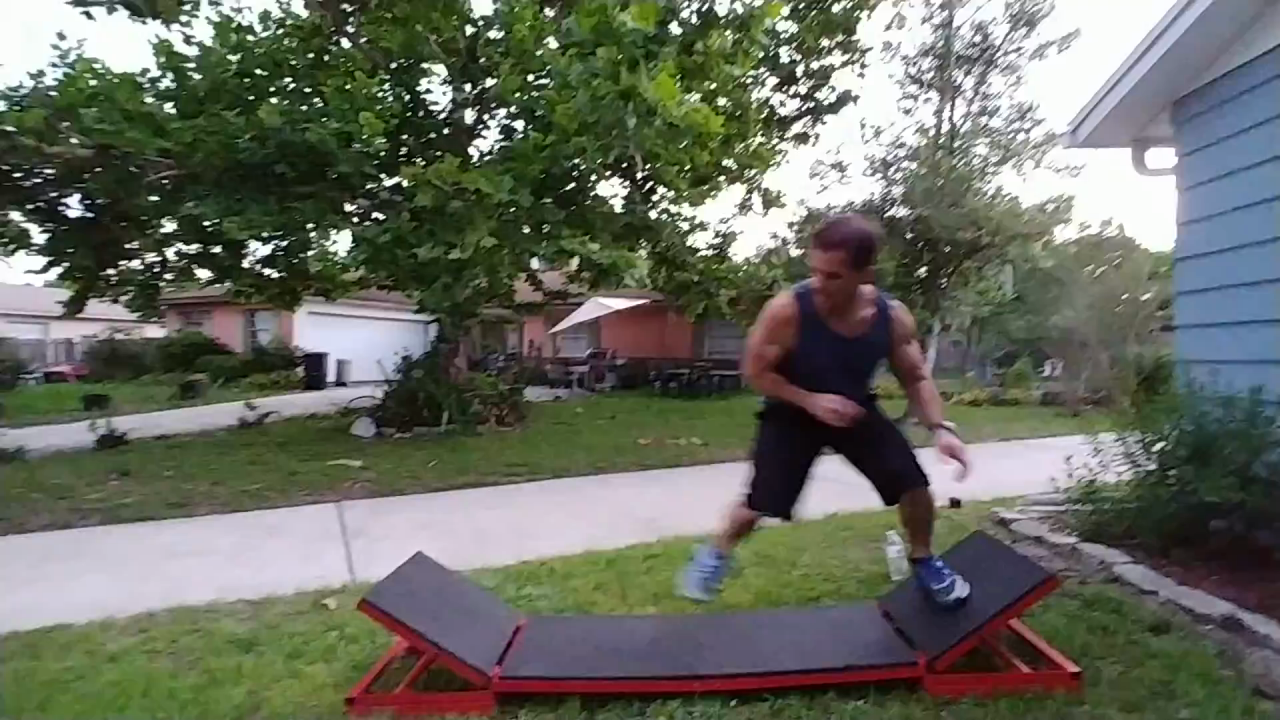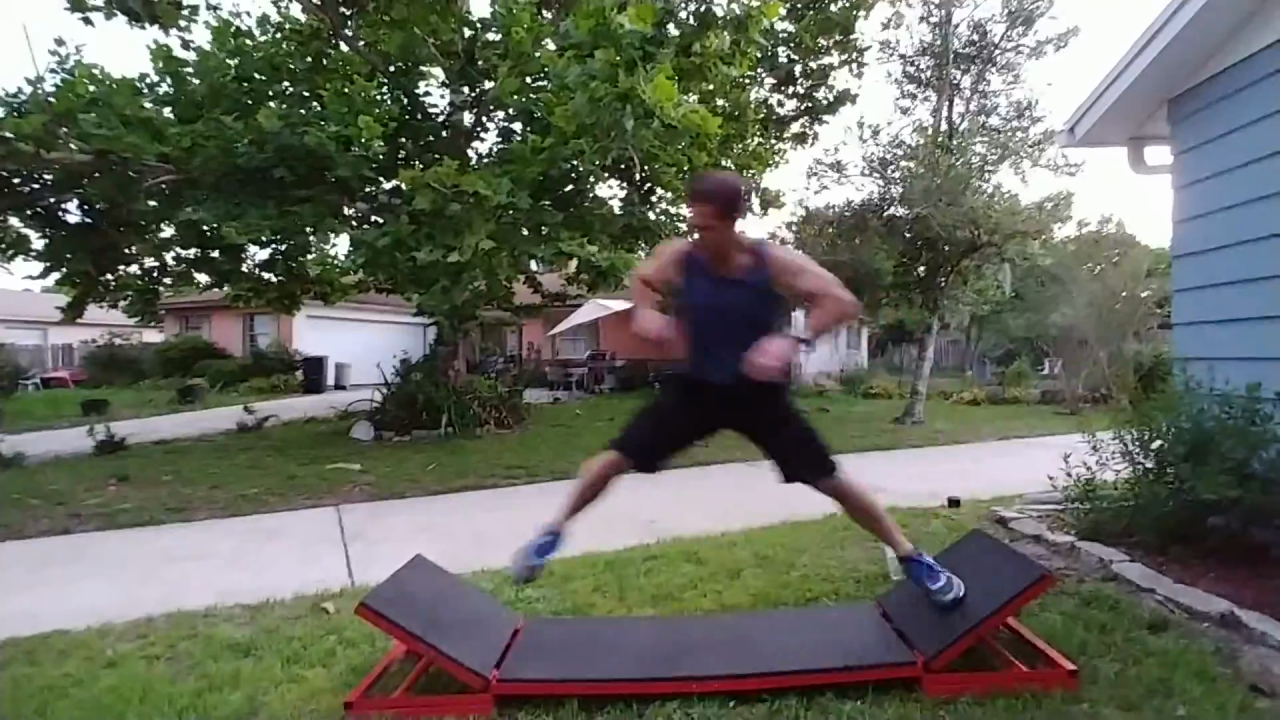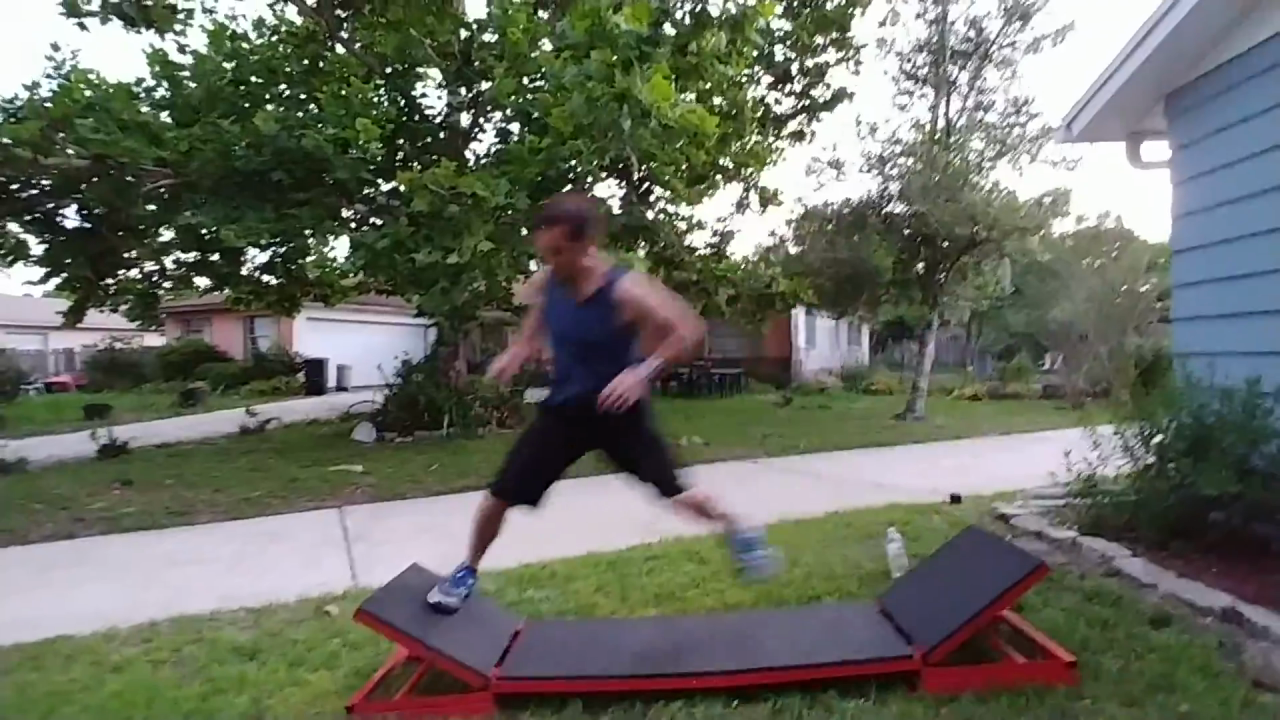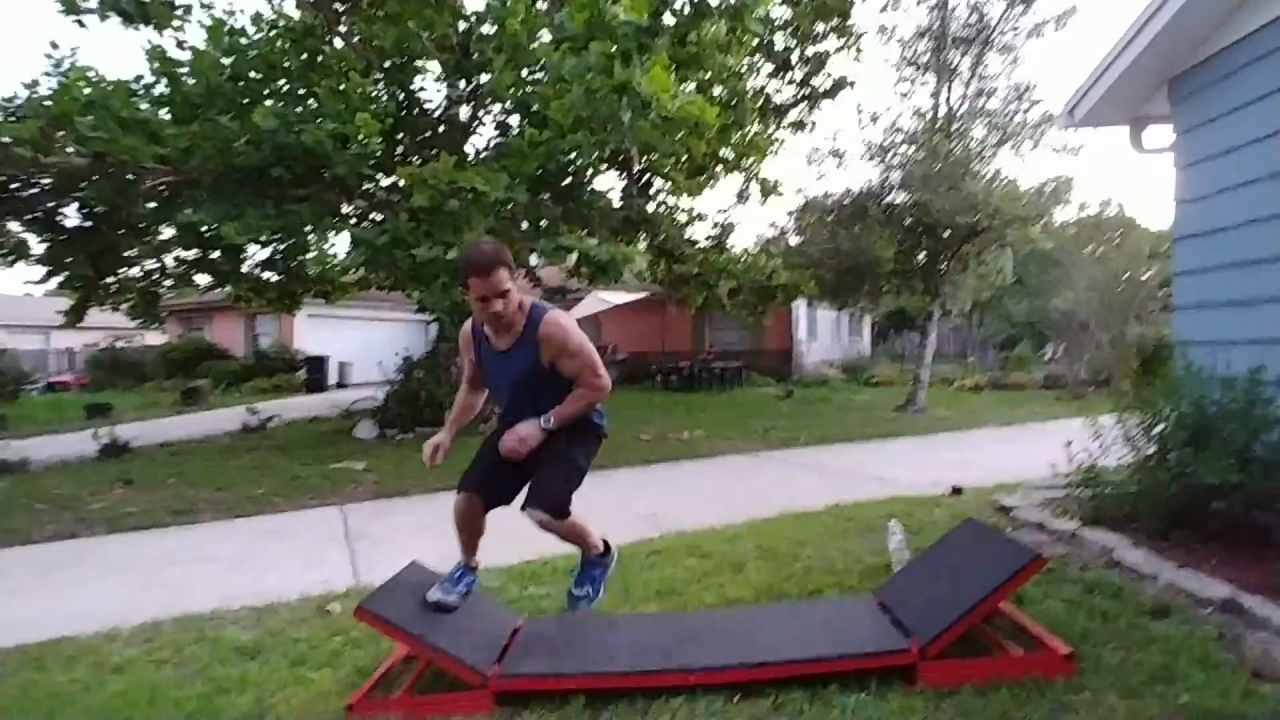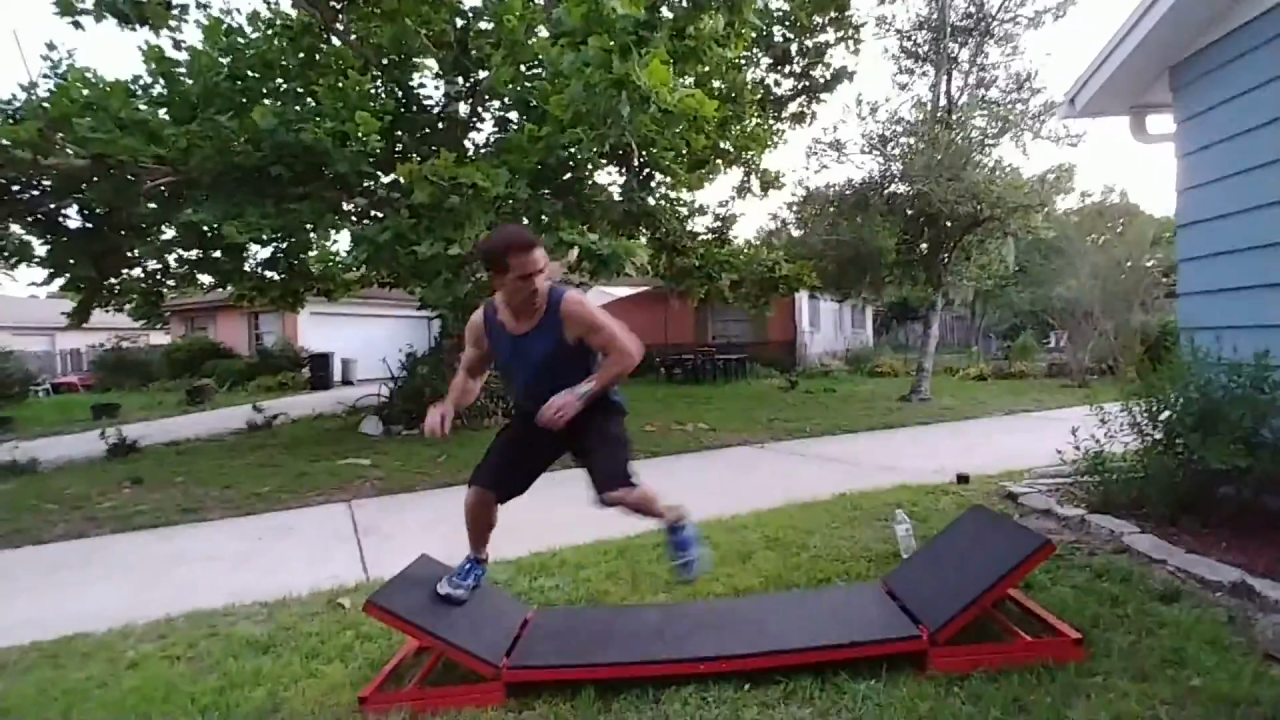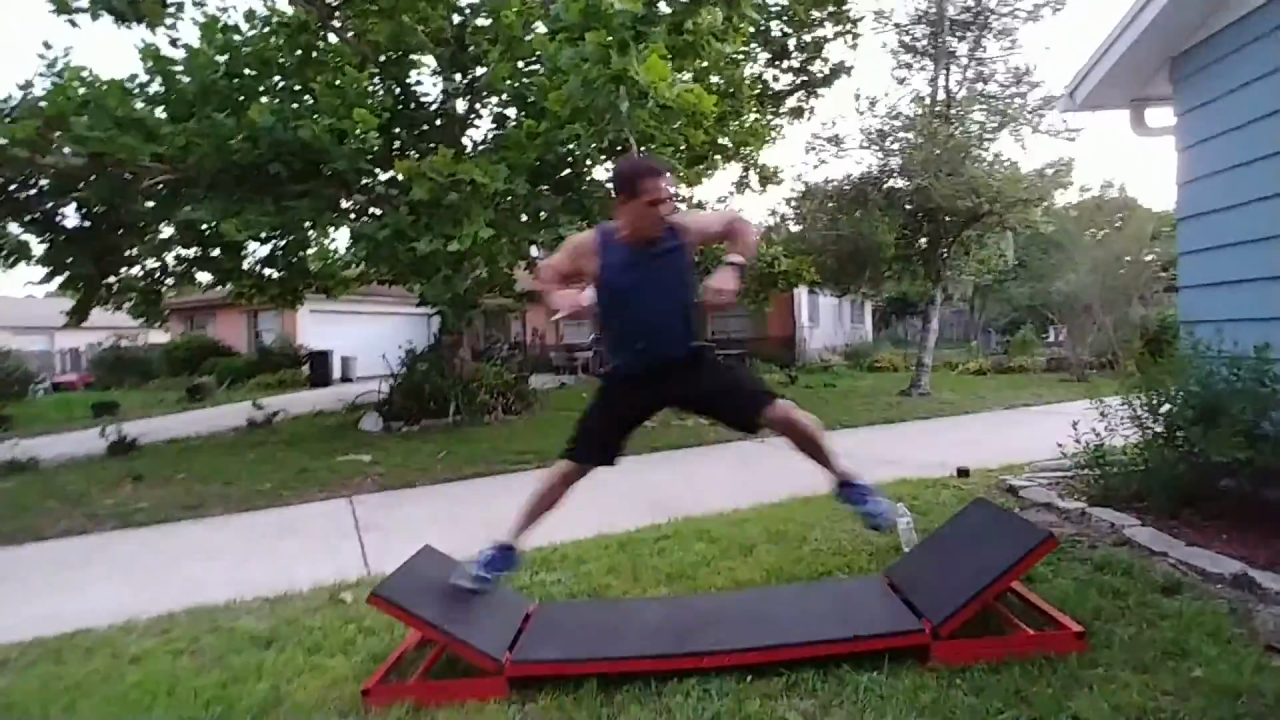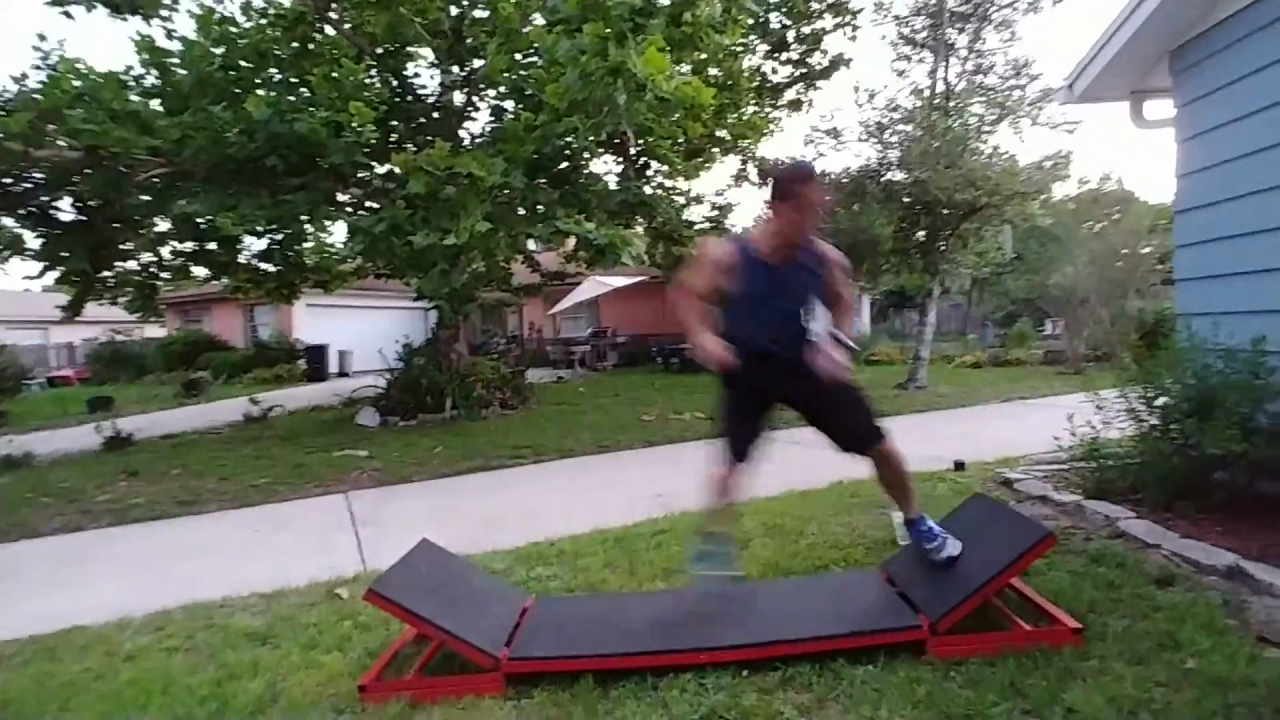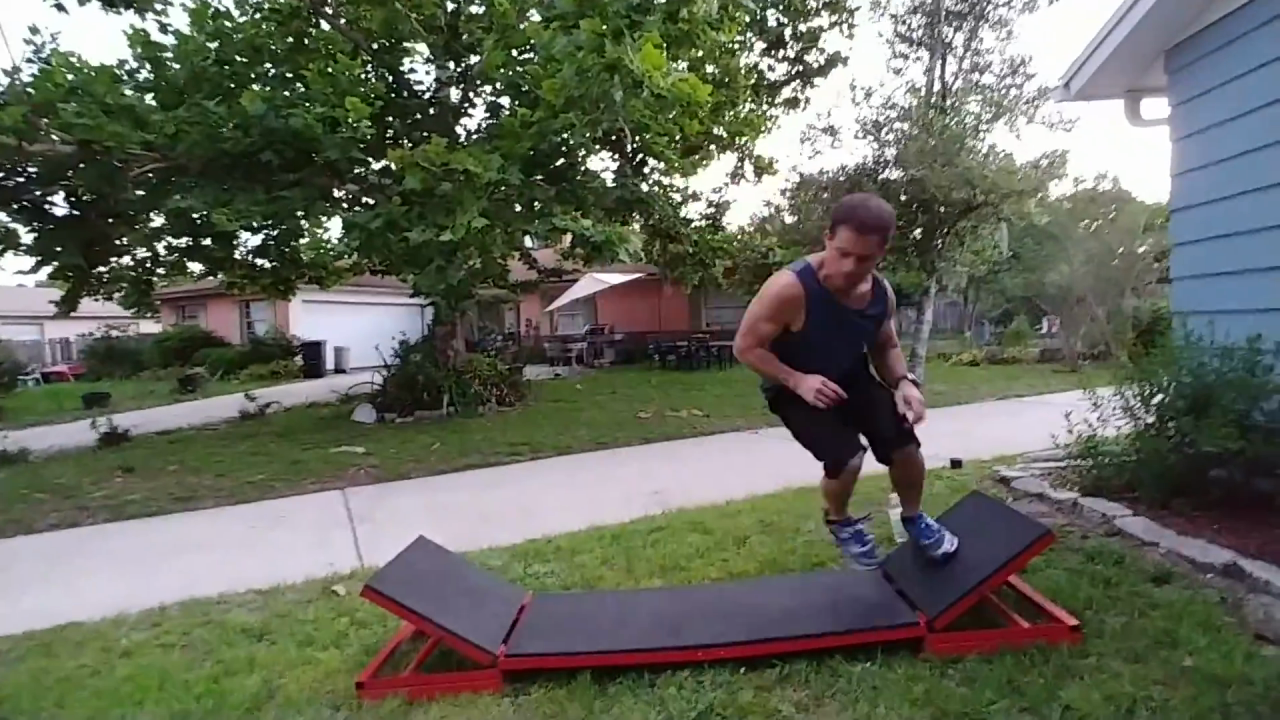
dt=0.2s
person 1, frame 1
left shoulder: (892, 317)
right shoulder: (788, 309)
left elbow: (915, 377)
right elbow: (755, 371)
left wrist: (940, 429)
right wrist: (812, 399)
left hip: (855, 410)
right hip: (794, 412)
left knee: (913, 487)
right knee: (760, 505)
left ankle: (923, 561)
right ankle: (717, 553)
person 1, frame 2
left shoulder: (775, 263)
right shoulder: (677, 257)
left elbow: (844, 304)
right elbow: (640, 282)
left wrist: (793, 341)
right wrist: (645, 313)
left hip: (757, 391)
right hip: (697, 387)
left knee: (827, 479)
right knee: (618, 457)
left ankle: (910, 557)
right ankle: (556, 532)
person 1, frame 3
left shoulder: (626, 289)
right shoulder: (544, 284)
left elbow: (688, 330)
left wrist: (644, 371)
right wrist: (514, 354)
left hip: (620, 409)
right hip: (564, 411)
left knee: (672, 492)
right knee: (501, 494)
left ankle: (736, 531)
right ankle: (469, 568)
person 1, frame 4
left shoulder: (552, 327)
right shoulder: (472, 334)
left elbow: (598, 385)
right elbow: (473, 388)
left wrist: (543, 425)
right wrist: (447, 433)
left hip: (573, 425)
right hip: (519, 425)
left knee: (544, 511)
right knee: (469, 495)
left ankle: (596, 552)
right ankle: (468, 566)
person 1, frame 5
left shoulder: (570, 307)
right shoulder: (483, 321)
left elbow: (630, 353)
right elbow: (470, 373)
left wrist: (580, 392)
right wrist: (447, 405)
left hip: (591, 410)
right hip: (535, 415)
left knee: (614, 490)
right knee: (481, 489)
left ankle: (674, 522)
right ankle: (477, 560)
person 1, frame 6
left shoulder: (683, 229)
right shoulder: (589, 246)
left elbow: (741, 225)
right elbow: (544, 279)
left wrist: (732, 269)
right wrist: (561, 295)
left hip: (687, 363)
right hip: (627, 376)
left knee: (780, 414)
right knee: (572, 465)
left ankle: (846, 482)
right ankle: (506, 549)
person 1, frame 7
left shoulder: (822, 257)
right shoulder: (724, 255)
left elbow: (843, 304)
right elbow: (685, 295)
left wrist: (837, 343)
right wrist: (702, 337)
left hip: (800, 364)
right hip: (748, 370)
left knee: (874, 442)
right knee: (735, 457)
left ankle: (916, 524)
right ankle: (715, 538)
person 1, frame 8
left shoulder: (881, 293)
right shoulder: (790, 288)
left elbow: (886, 344)
right elbow: (746, 346)
left wrist: (903, 382)
right wrist: (798, 380)
left hip: (850, 376)
right hip: (794, 387)
left knee: (905, 447)
right knee: (847, 458)
left ankle: (913, 518)
right ankle: (839, 522)
